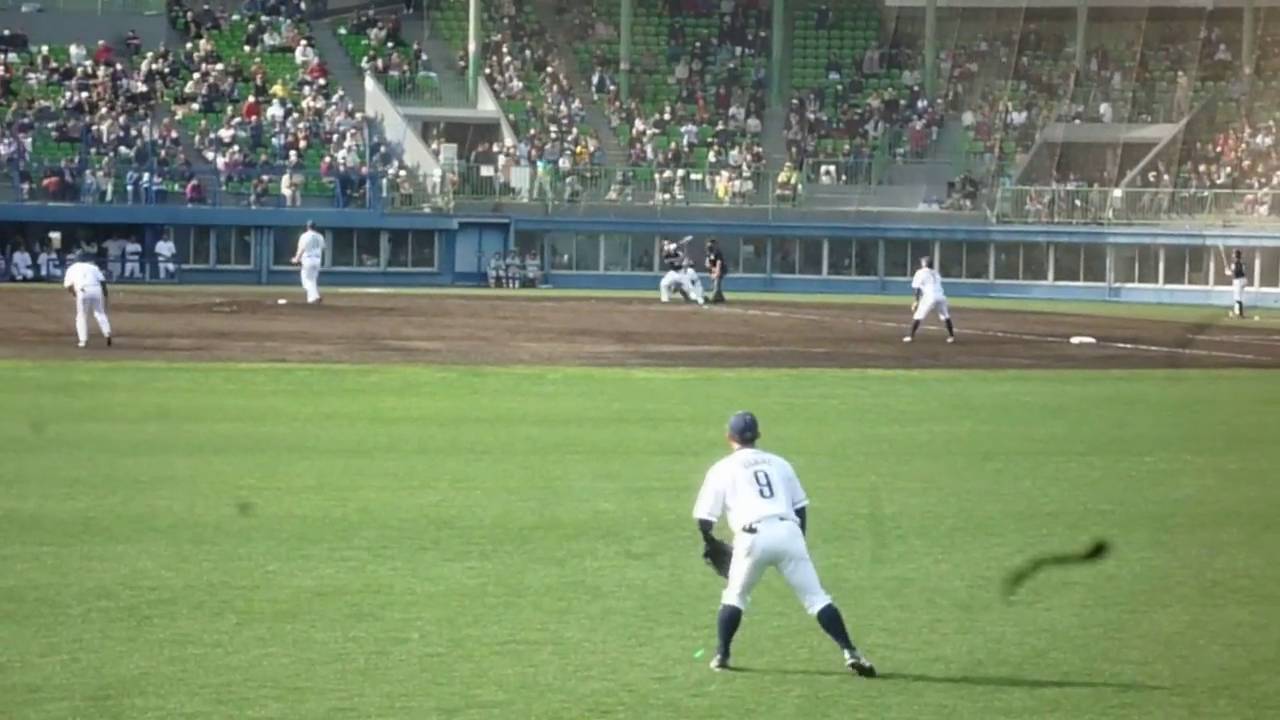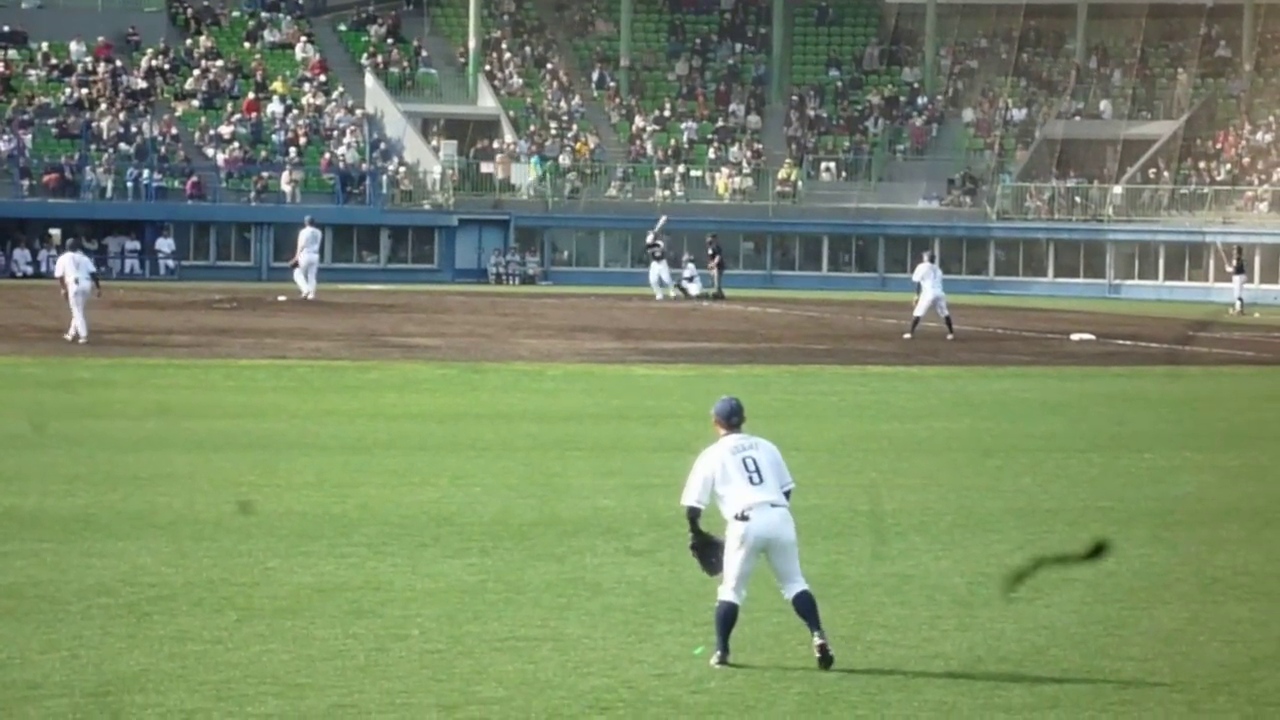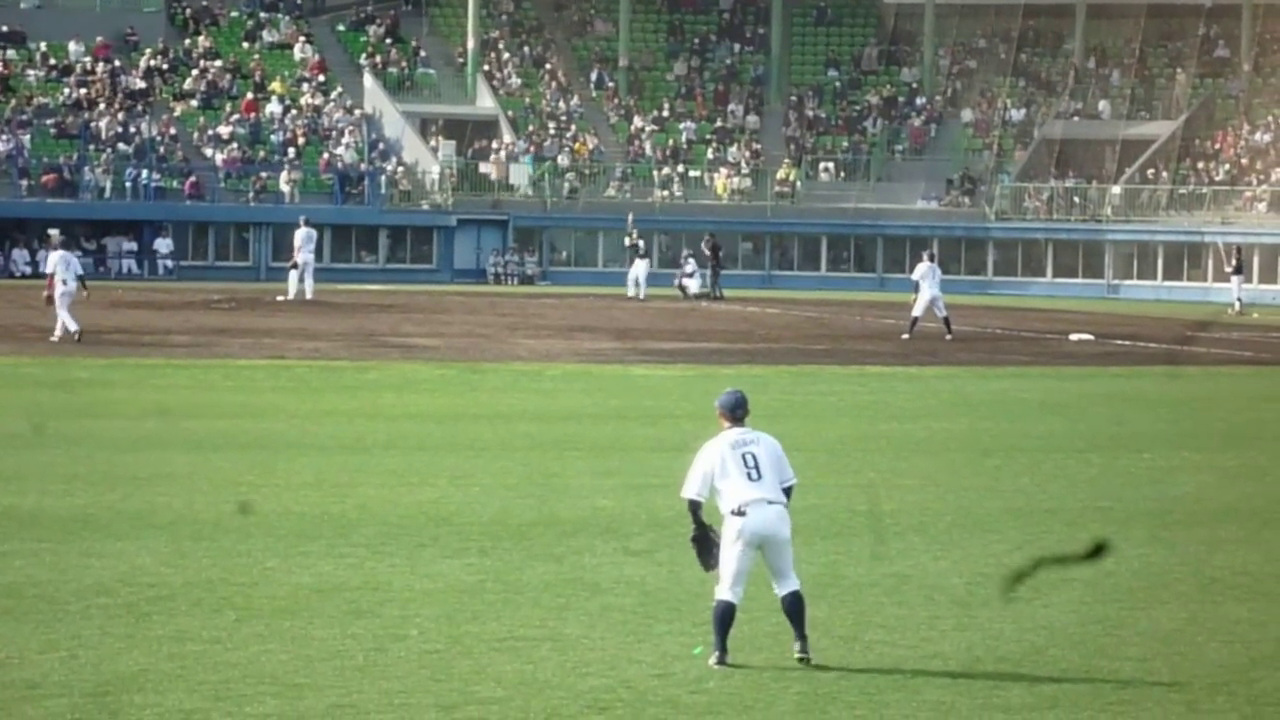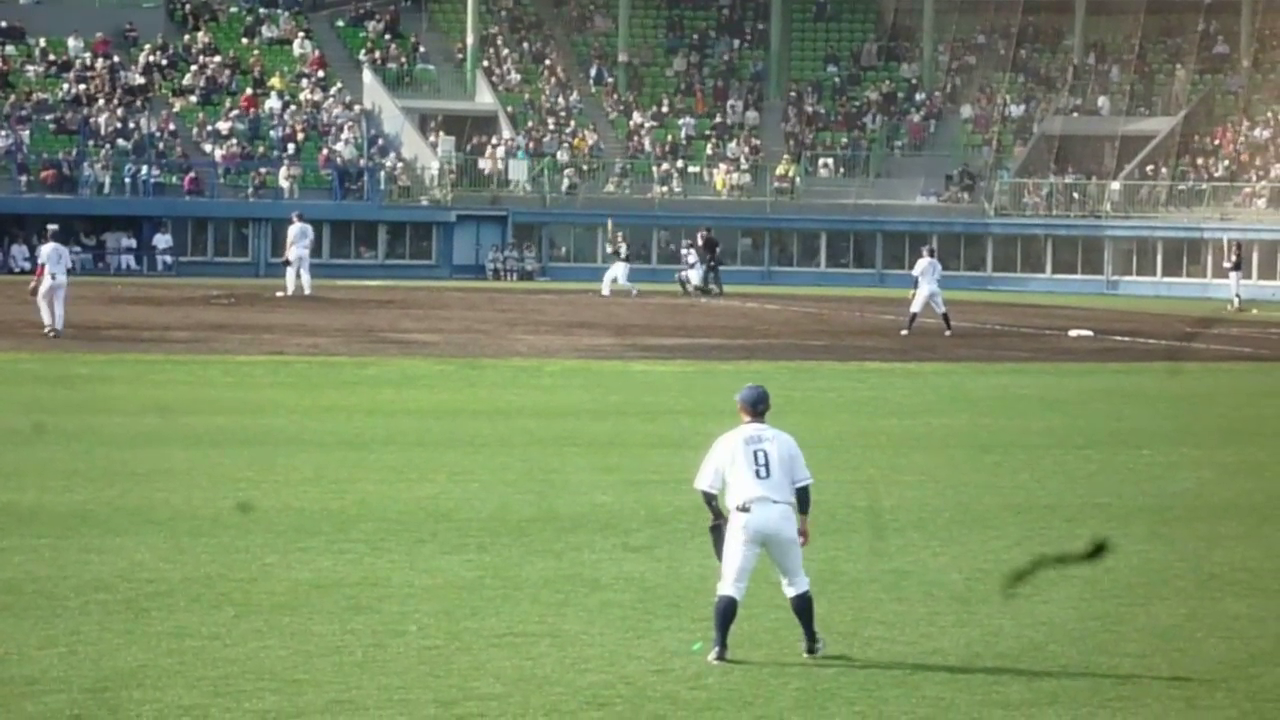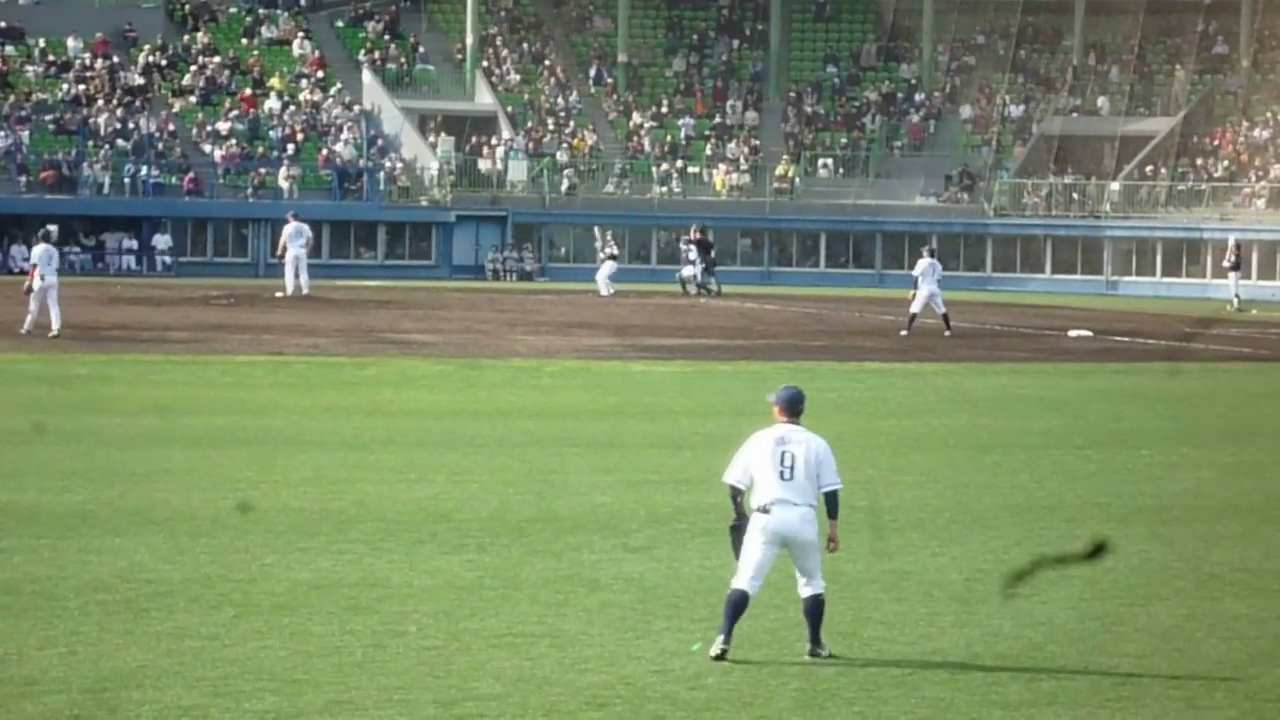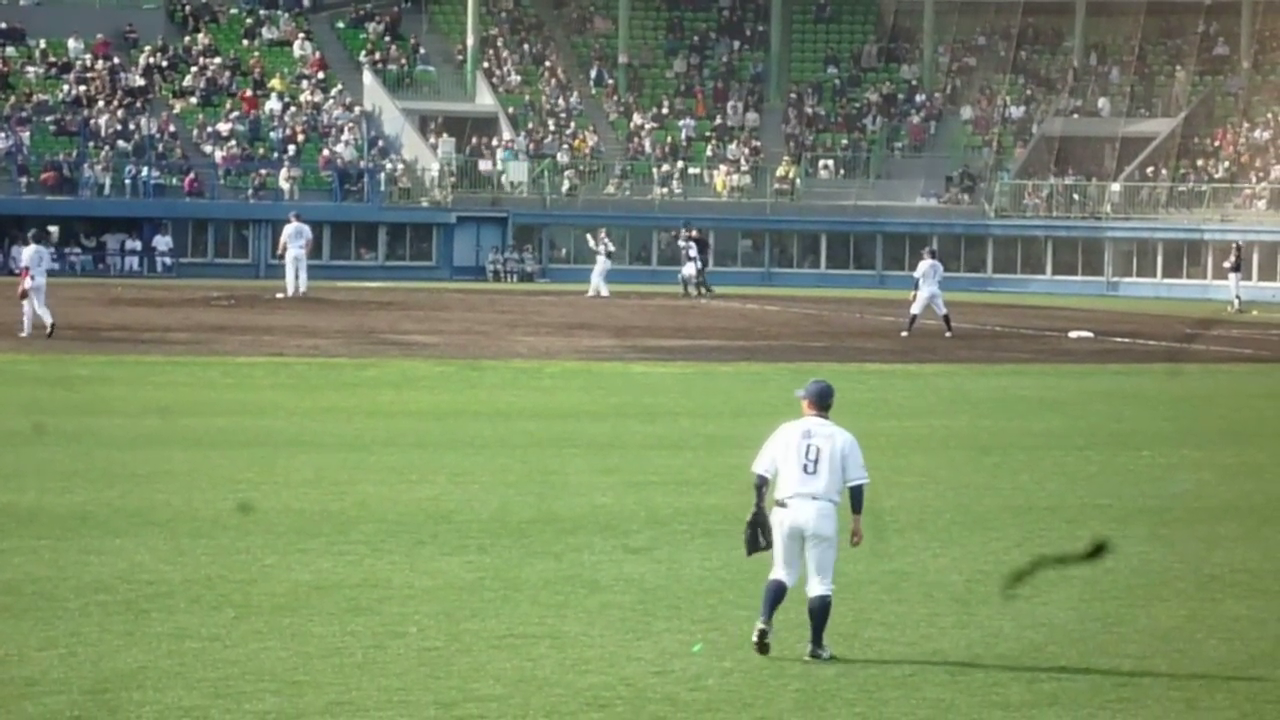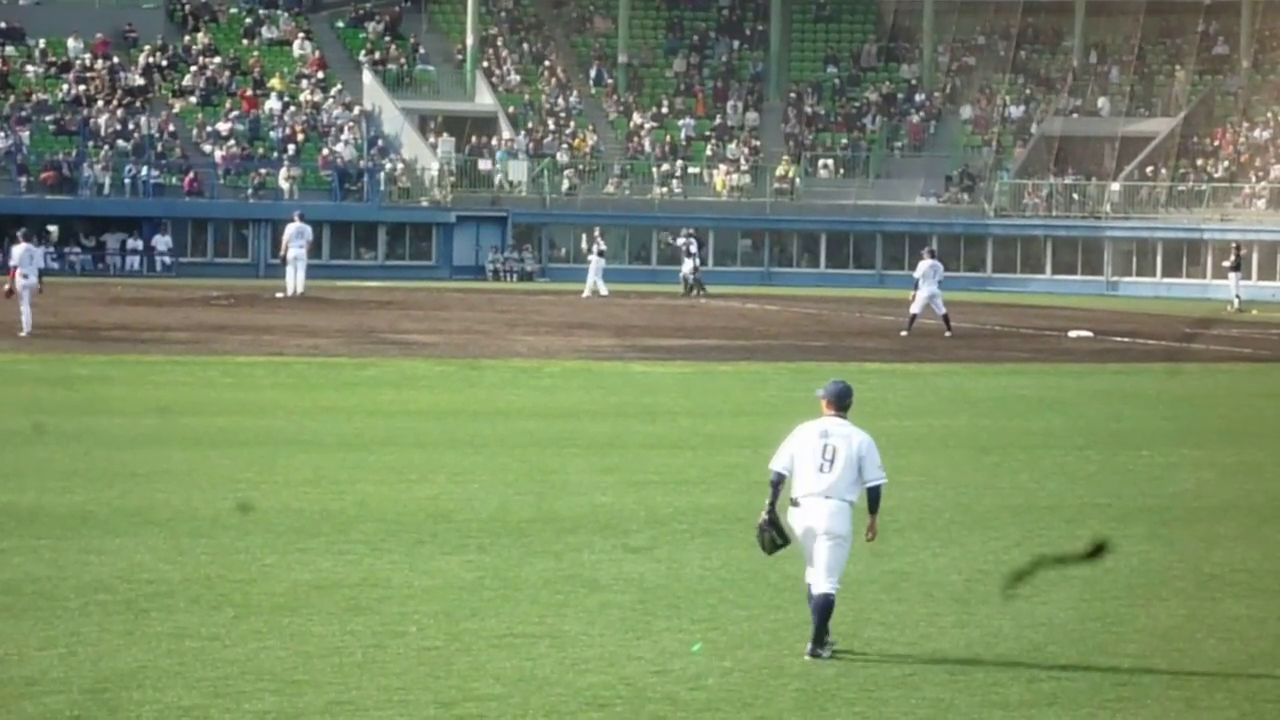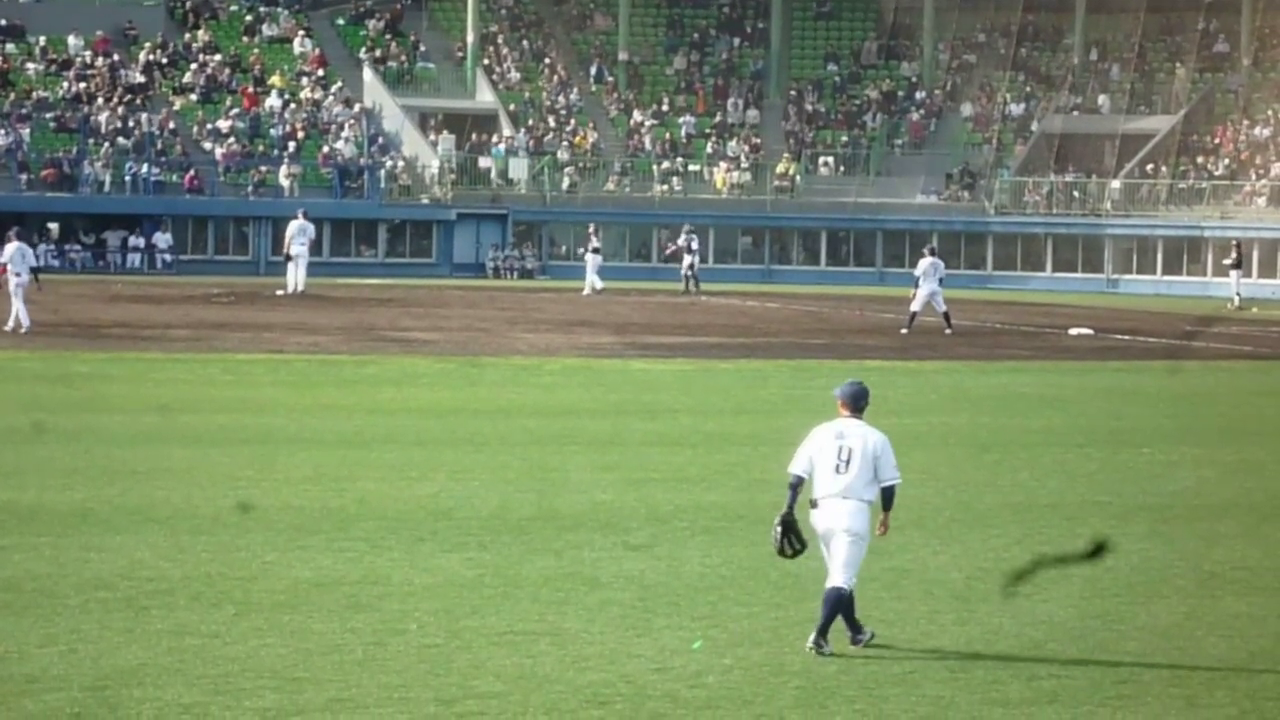
dt=0.2s
person 1, frame 1
left shoulder: (722, 468)
right shoulder: (779, 463)
left elbow: (704, 518)
right elbow: (800, 507)
left wrist: (710, 542)
right wrist: (798, 541)
left hip: (753, 537)
right hip: (789, 534)
left knee: (734, 597)
right knee: (816, 598)
left ankle: (721, 656)
right ankle: (850, 652)
person 1, frame 2
left shoulder: (711, 456)
right shoulder: (766, 447)
left elbow: (693, 505)
right elbow: (786, 489)
left wrist: (695, 531)
left hip: (745, 525)
right hip: (780, 520)
left knee: (731, 591)
right knee: (794, 584)
left ankle: (721, 652)
right ankle: (818, 635)
person 1, frame 3
left shoulder: (713, 448)
right shoulder: (769, 441)
left elbow: (694, 497)
right elbow: (788, 485)
left wrist: (699, 524)
left hip: (741, 521)
right hip: (776, 516)
left knee: (729, 589)
right knee: (787, 582)
left ankle: (720, 652)
right ankle: (800, 643)
person 1, frame 4
left shoulder: (727, 442)
right shoulder: (785, 440)
left elbow: (707, 489)
right elbow: (802, 485)
left wrist: (717, 515)
right wrist: (803, 521)
left hip: (745, 518)
right hip: (782, 516)
left knee: (731, 585)
right knee: (796, 581)
left ankle: (719, 647)
right ankle: (811, 641)
person 1, frame 5
left shoulder: (758, 440)
right shoulder: (816, 443)
left elbow: (735, 484)
right elbow: (830, 490)
left wrist: (740, 514)
right wrist: (833, 527)
left hip: (766, 519)
right hip: (803, 519)
left knee: (745, 581)
right knee: (812, 583)
left ankle: (724, 638)
right ankle: (816, 644)
person 1, frame 6
left shoulder: (785, 431)
right shoulder: (843, 438)
left elbow: (762, 474)
right elbow: (856, 484)
left wrist: (759, 506)
right wrist: (856, 521)
left hip: (787, 511)
right hip: (822, 513)
left knee: (783, 572)
right knee: (820, 582)
left ankle: (765, 621)
right ankle: (816, 645)
person 1, frame 7
left shoulder: (804, 430)
right shoulder: (861, 438)
left elbow: (779, 472)
right elbow: (874, 484)
left wrist: (771, 505)
right wrist: (873, 519)
left hip: (802, 510)
right hip: (835, 512)
left knee: (814, 574)
right knee: (827, 581)
left ankle: (822, 634)
right ankle: (817, 643)
person 1, frame 8
left shoulder: (820, 432)
right shoulder: (876, 438)
left elbow: (798, 474)
right elbow: (888, 483)
left wrist: (789, 508)
right wrist: (886, 515)
left hip: (822, 511)
right hip: (853, 512)
left knee: (838, 575)
right knee: (842, 578)
left ankle: (857, 632)
right ankle: (819, 635)
